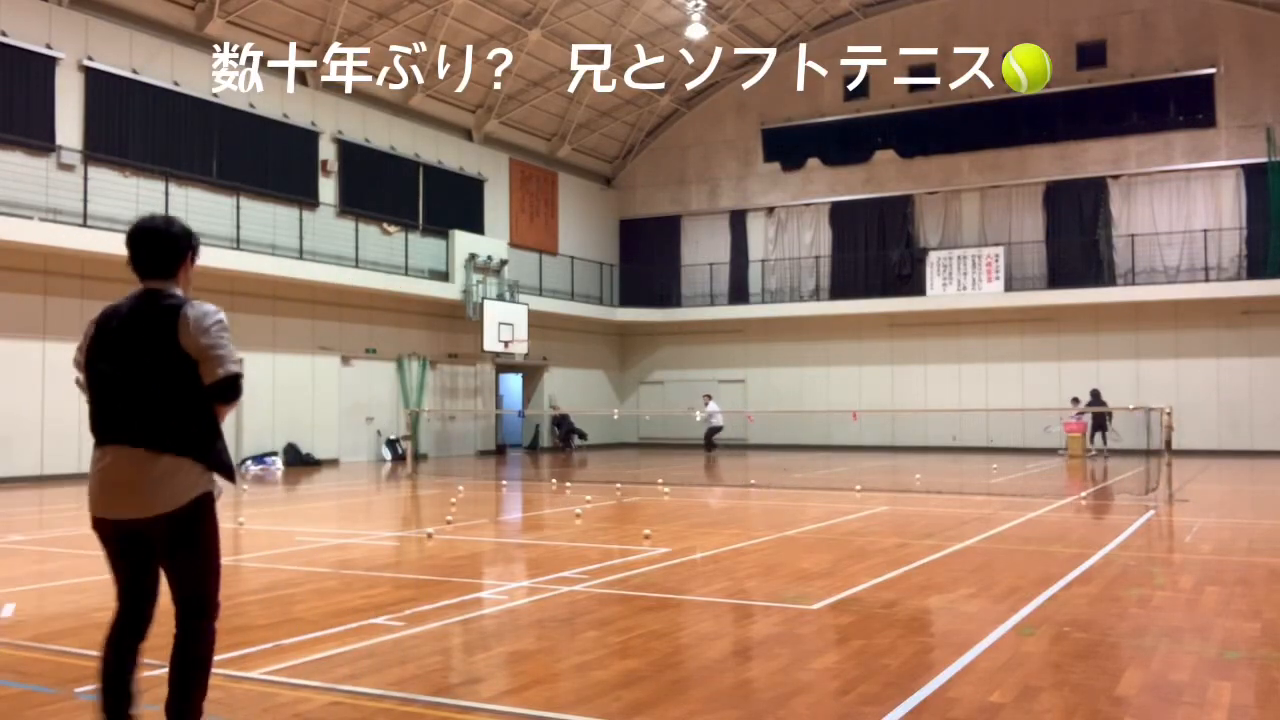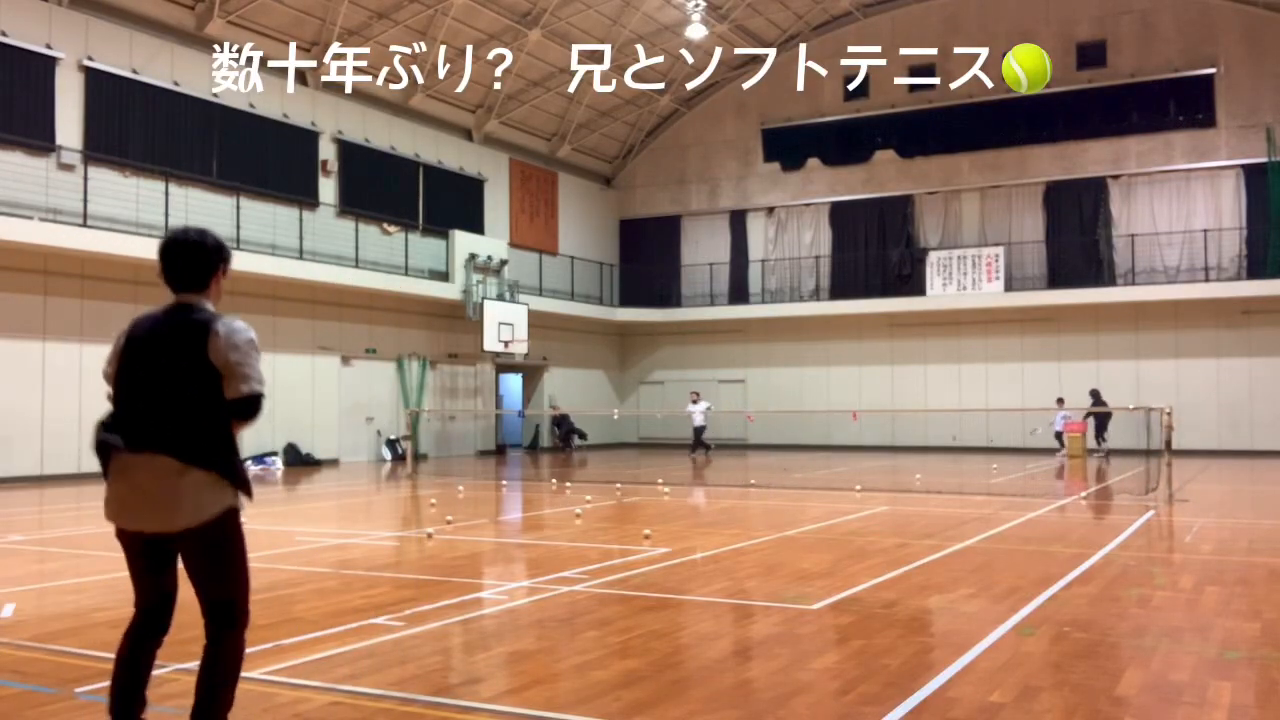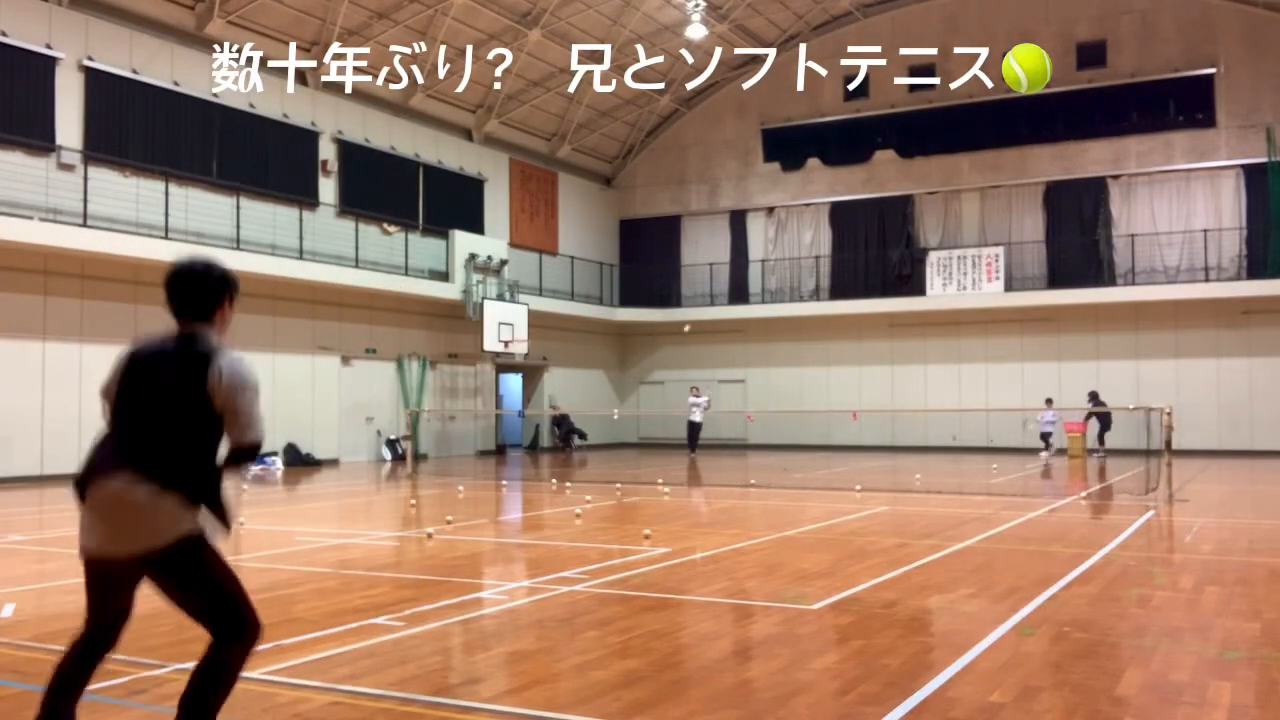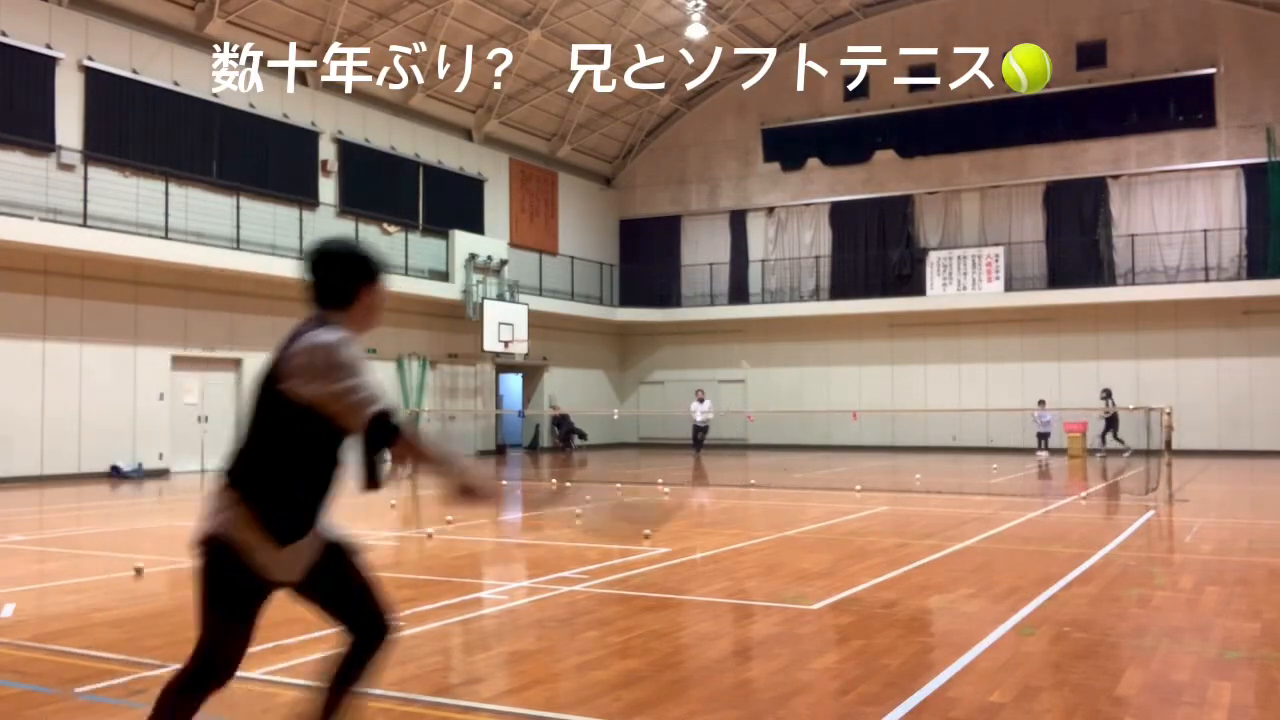
dt=0.4s
person 1, frame 1
left shoulder: (105, 322)
right shoulder: (197, 317)
left elbow: (88, 384)
right elbow: (227, 388)
left wrist: (131, 425)
right wrist: (198, 419)
left hip: (111, 482)
right hip: (175, 480)
left knee: (133, 609)
right knee: (196, 614)
person 1, frame 2
left shoulder: (135, 332)
right shoulder: (228, 333)
left elbow: (117, 395)
right elbow: (245, 406)
right wrist: (213, 434)
left hip: (132, 492)
right hip: (199, 492)
left knee: (150, 615)
right knee: (226, 624)
person 1, frame 3
left shoulder: (137, 357)
right shoulder: (226, 366)
right elbow: (247, 448)
right wrist: (206, 475)
left hip: (103, 514)
right hip: (161, 522)
left knee: (102, 629)
right knee: (237, 630)
person 1, frame 4
left shoulder: (322, 345)
right shoulder: (323, 348)
right elbow: (380, 429)
right wrist: (453, 471)
left hip: (293, 531)
right hip: (244, 528)
left knee: (373, 627)
right knee: (215, 665)
